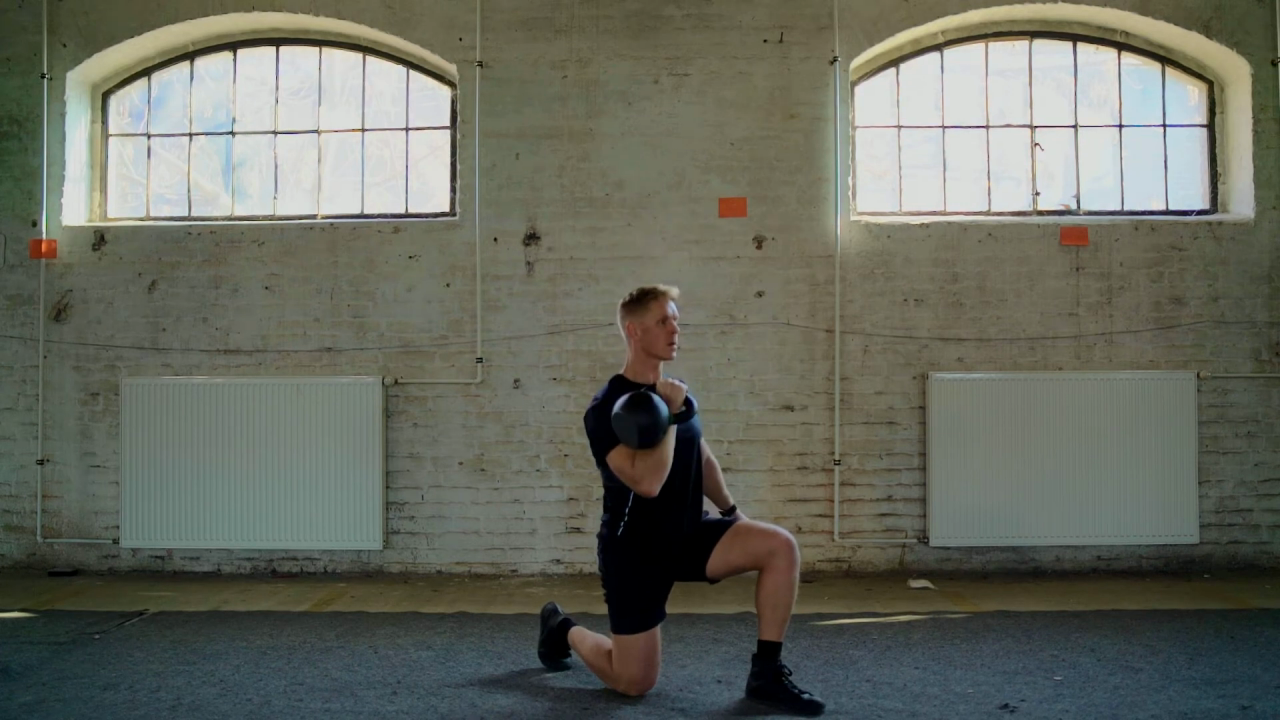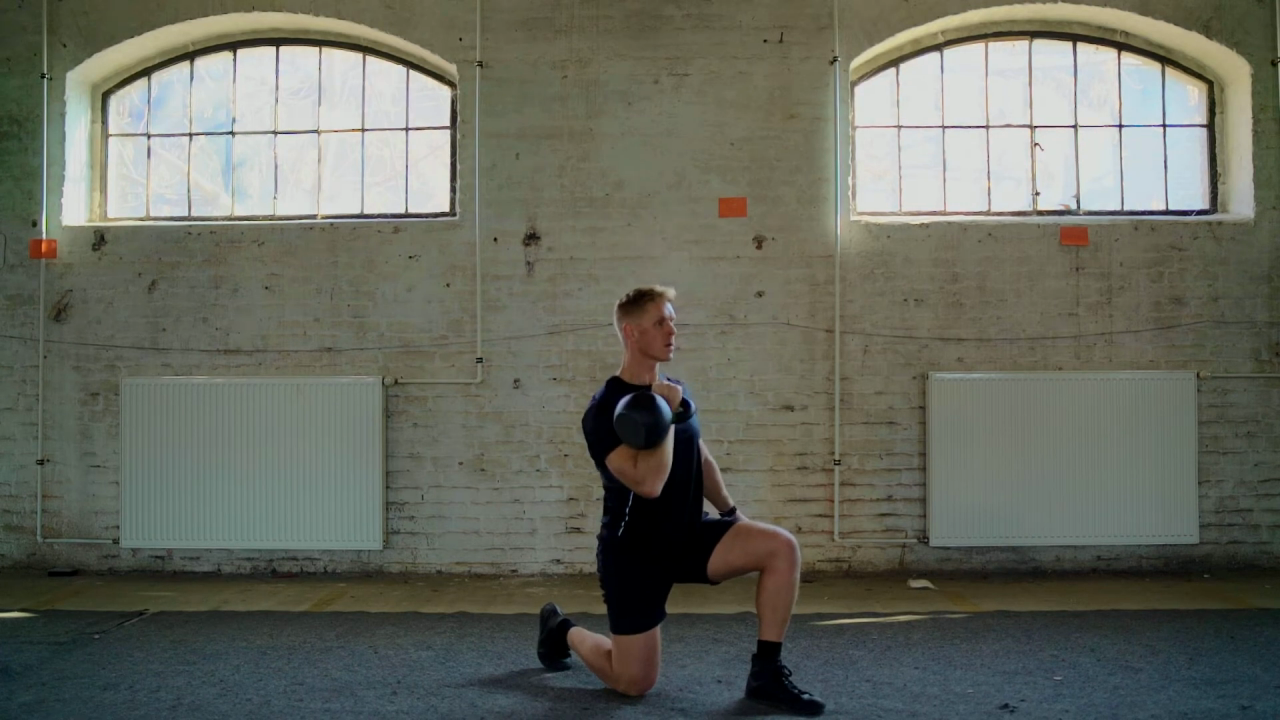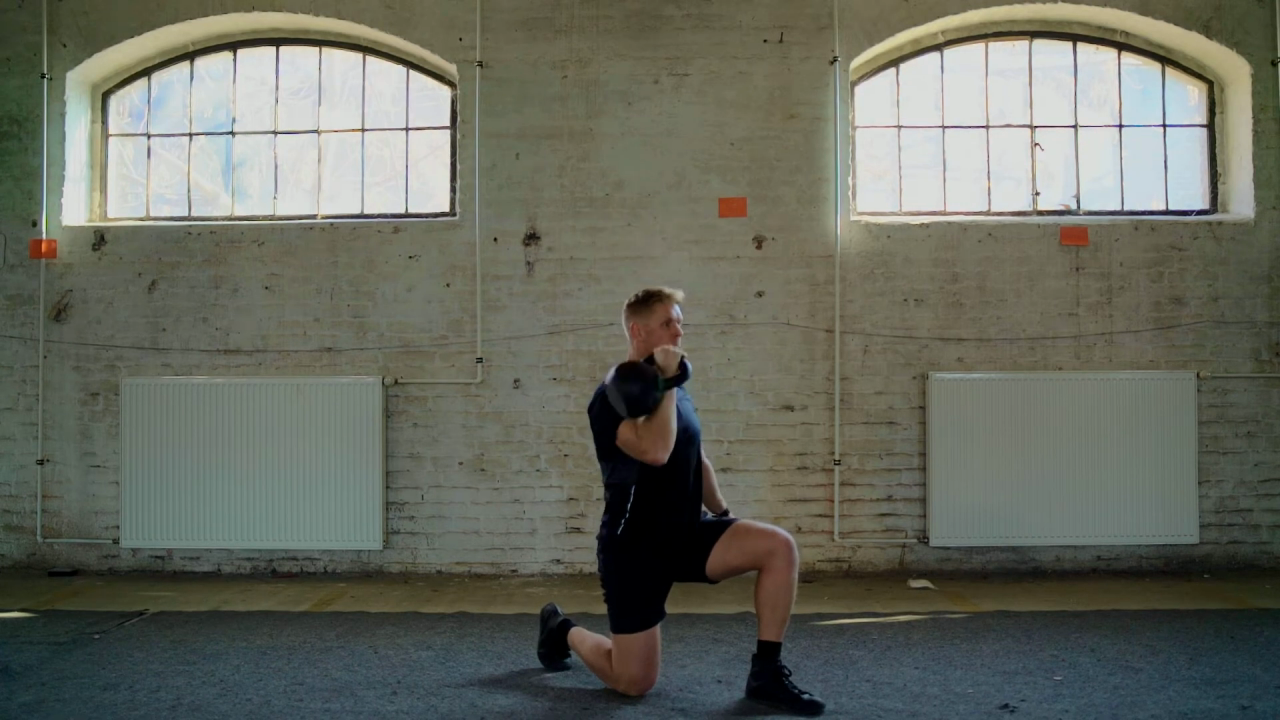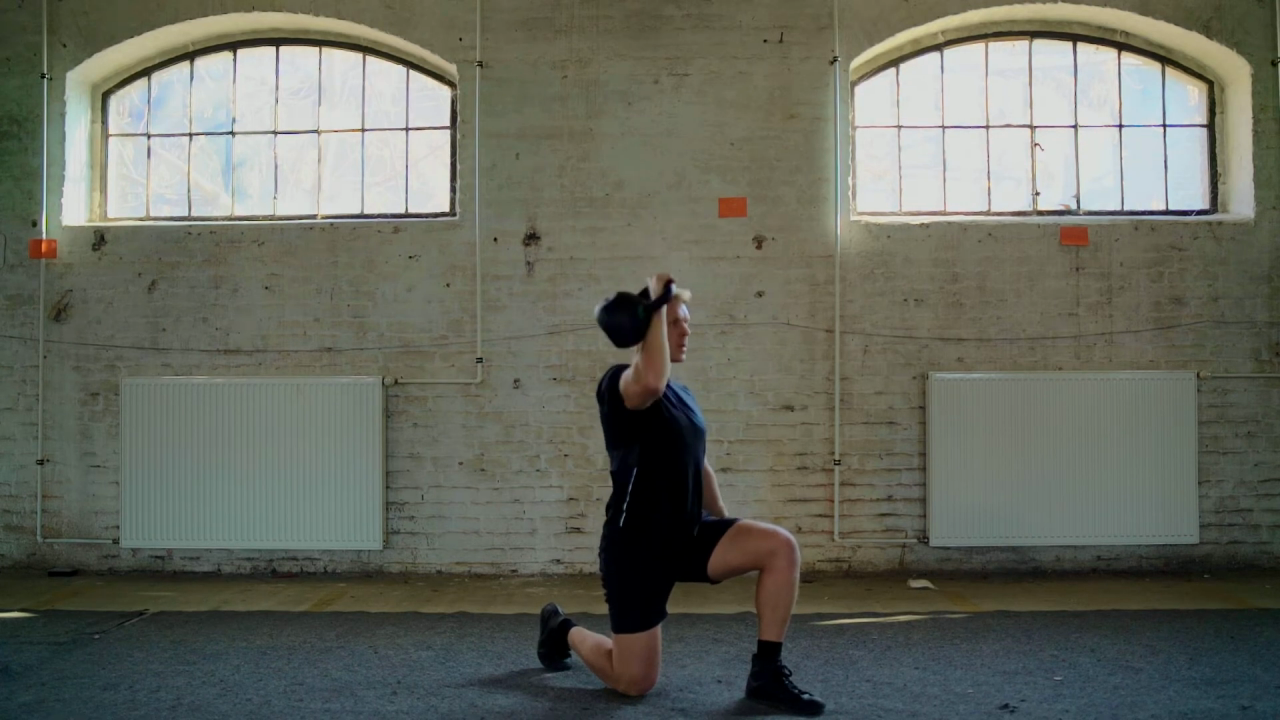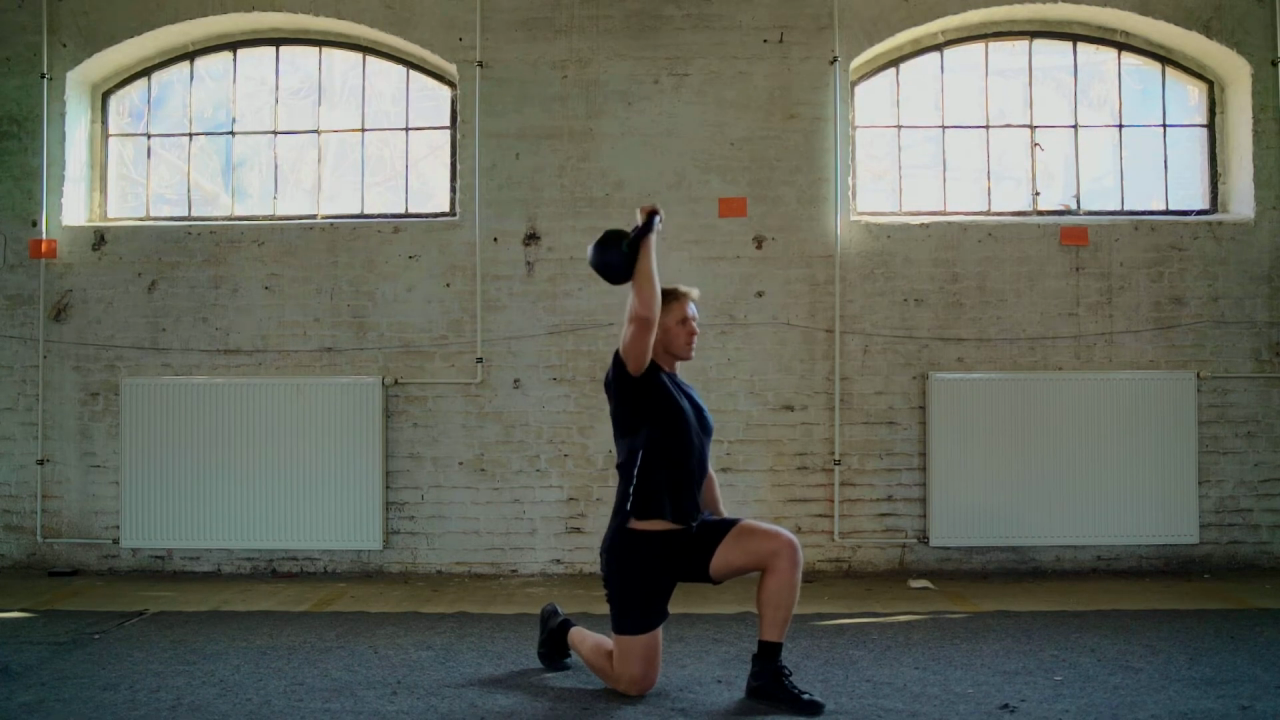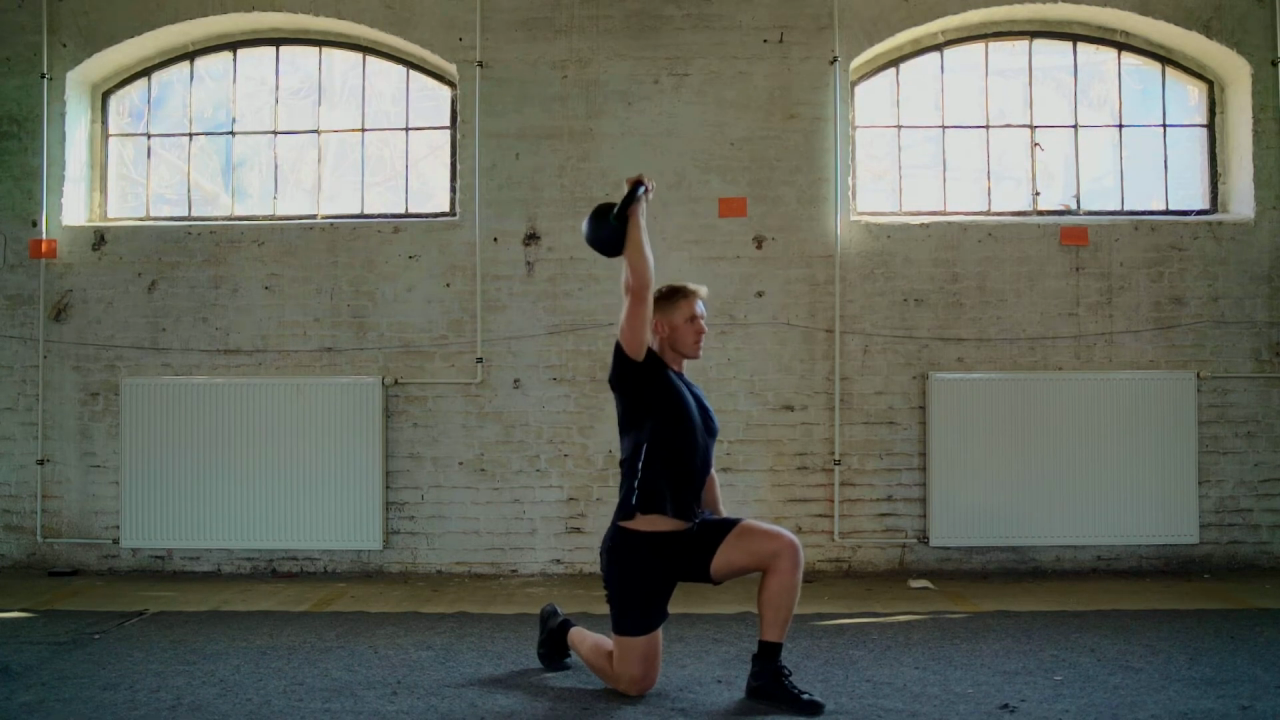
dt=0.3s
person 1, frame 1
left shoulder: (675, 390)
right shoulder: (608, 409)
left elbow: (701, 458)
right elbow: (648, 482)
left wrist: (731, 512)
right wrist: (668, 413)
left hip: (686, 533)
right hip: (635, 548)
left knee: (780, 547)
right knee: (635, 682)
left ankle: (766, 673)
right ankle: (564, 630)
person 1, frame 2
left shoulder: (674, 390)
right shoulder: (606, 411)
left elbow: (700, 459)
right elbow: (649, 483)
left wrist: (731, 513)
right wrist: (665, 413)
left hip: (686, 534)
right hip: (634, 551)
left knee: (781, 548)
right knee: (634, 683)
left ankle: (766, 673)
right ankle: (563, 631)
person 1, frame 3
left shoulder: (676, 392)
right shoulder: (612, 399)
right elbow: (657, 453)
left wrist: (724, 516)
right wrist: (664, 378)
left hip: (685, 533)
right hip: (633, 548)
left knee: (779, 546)
right knee: (634, 682)
left ankle: (766, 673)
right ankle: (564, 631)
person 1, frame 4
left shoulder: (682, 394)
right shoulder: (619, 382)
right elbow: (651, 381)
left wrist: (725, 525)
right wrist: (655, 305)
left hip: (687, 533)
right hip: (636, 548)
left knee: (780, 547)
right knee: (634, 682)
left ankle: (766, 673)
right ankle: (563, 631)
person 1, frame 5
left shoulder: (686, 394)
right shoulder: (632, 381)
right elbow: (642, 318)
left wrist: (724, 535)
right wrist: (646, 239)
left hip: (688, 534)
right hip: (638, 547)
left knee: (783, 548)
left ankle: (767, 673)
right ankle: (563, 630)
person 1, frame 6
left shoulder: (691, 394)
right shoulder: (638, 376)
right elbow: (638, 291)
left wrist: (722, 540)
right wrist: (636, 211)
left hip: (688, 536)
right hip: (639, 548)
left knee: (784, 549)
left ankle: (767, 672)
right ankle: (562, 631)
